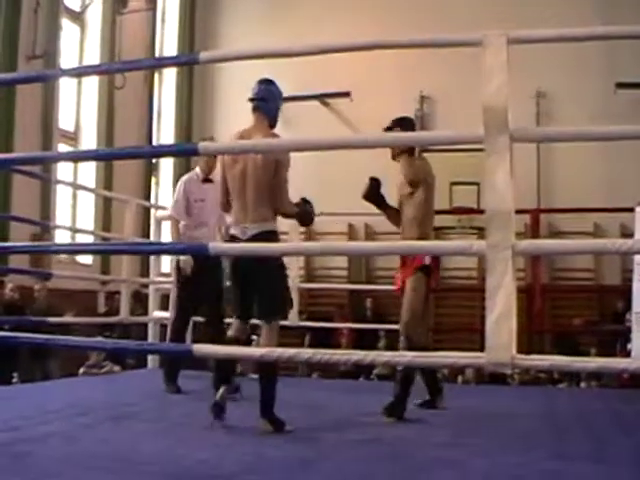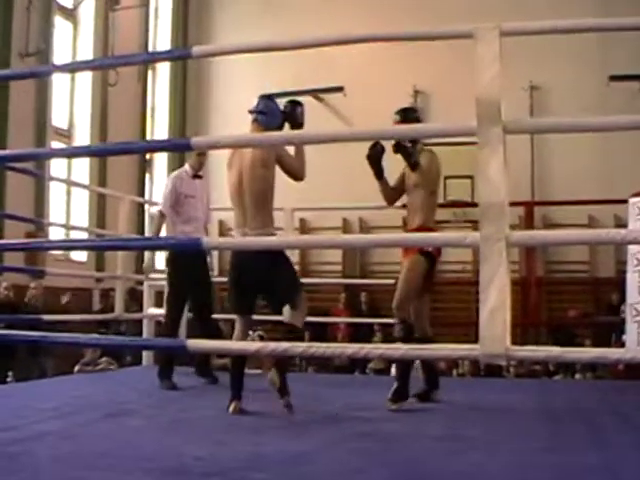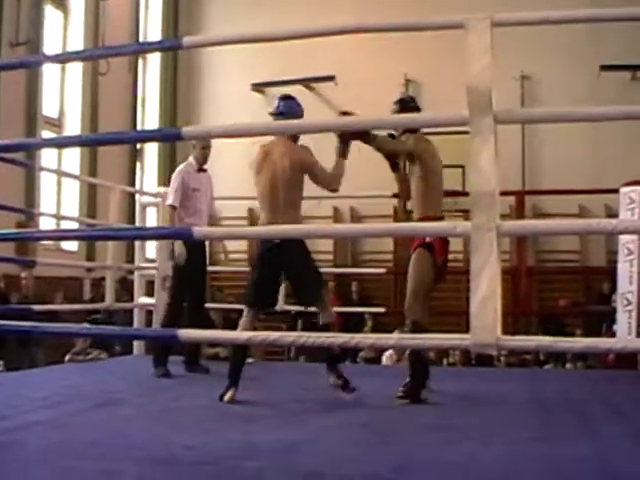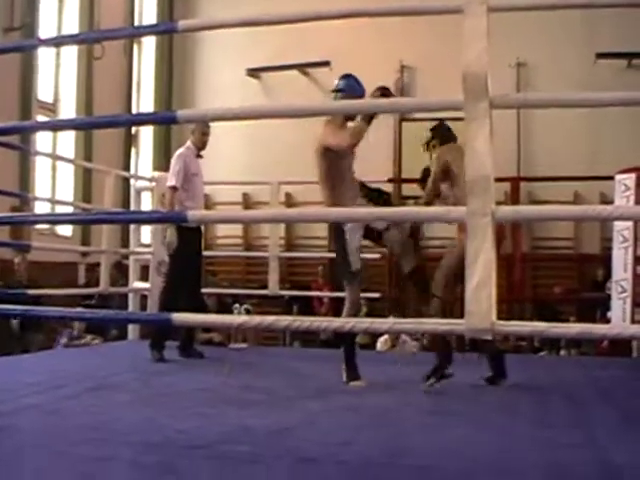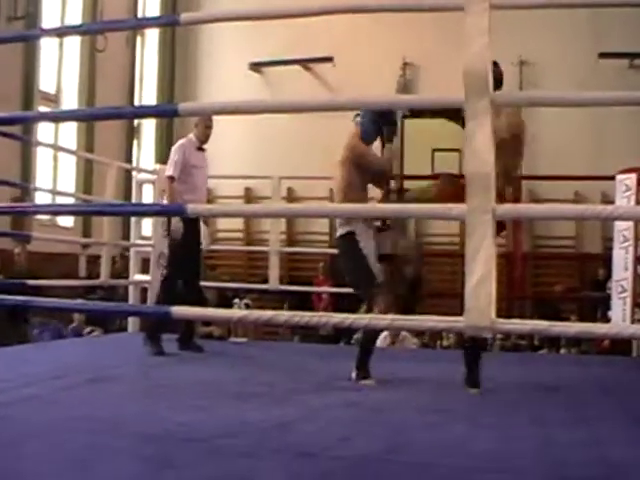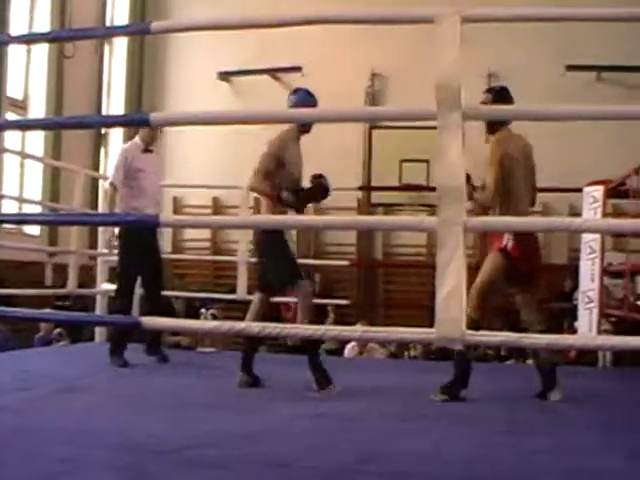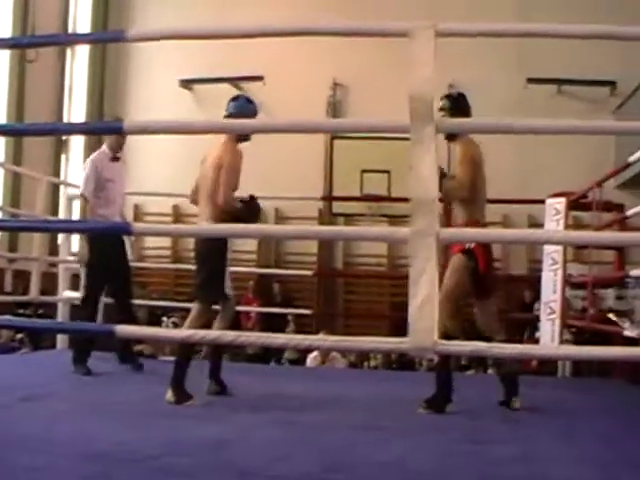
dt=0.5s
person 1, frame 1
left shoulder: (231, 144)
right shoulder: (276, 145)
left elbow: (224, 204)
right elbow: (281, 207)
right wrist: (303, 210)
left hip: (236, 239)
right hip: (264, 239)
left knee: (241, 316)
right knee: (269, 323)
left ankle: (224, 388)
right ankle: (267, 413)
person 1, frame 2
left shoulder: (235, 152)
right shoulder: (269, 146)
right elbow: (299, 174)
right wrist: (297, 134)
left hip: (239, 245)
left knee: (243, 320)
right knee: (298, 303)
left ankle: (235, 398)
right ankle: (279, 367)
person 1, frame 3
left shoulder: (260, 156)
right shoulder: (299, 153)
right elbow: (332, 185)
right wrist: (344, 147)
left hip: (265, 245)
right hip: (291, 245)
left knee: (251, 316)
right knee: (325, 304)
left ankle: (231, 386)
right ankle: (335, 372)
person 1, frame 4
left shoulder: (345, 129)
right shoulder: (330, 129)
right elbow: (347, 144)
right wrist: (369, 114)
left hip: (358, 207)
right hip: (343, 219)
left knee: (400, 234)
right knee: (353, 293)
left ankle: (423, 289)
right ankle: (349, 367)
person 1, frame 5
left shoulder: (362, 151)
right shoulder: (355, 148)
left elbow: (384, 183)
right elbow: (388, 170)
left wrist: (385, 140)
right wrist: (388, 139)
left hip: (363, 229)
right hip: (352, 234)
right knee: (381, 301)
right ankle: (361, 367)
person 1, frame 6
left shoulder: (295, 146)
right shoulder: (281, 143)
right elbow: (255, 183)
left wrist: (314, 191)
right wrist: (283, 197)
left hip: (275, 231)
right hip: (271, 230)
left knee: (262, 299)
right knee: (304, 292)
left ankle: (246, 370)
right ankle: (317, 371)
person 1, frame 7
left shoulder: (215, 151)
right shoulder: (232, 152)
left elbow: (194, 197)
right elbow: (224, 202)
left wrist: (239, 207)
right wrist: (245, 211)
left hip: (207, 234)
right hip: (214, 237)
left knee: (227, 304)
right knee: (202, 309)
left ankle: (215, 377)
right ankle: (176, 386)
person 2, frame 1
left shoulder: (420, 165)
right shoulder: (406, 174)
left elbow: (412, 177)
left wrist: (404, 151)
right wrist: (379, 202)
left hip: (422, 255)
right hip: (408, 256)
left knee: (409, 325)
right knee: (417, 328)
left ankle: (400, 399)
right ankle: (435, 392)
person 2, frame 2
left shoulder: (427, 157)
right shoulder: (408, 165)
left elbow: (431, 188)
right elbow: (390, 198)
left wrist: (412, 159)
right wrist: (377, 169)
left knee: (401, 304)
right knee: (418, 316)
left ankle: (402, 380)
right ankle: (431, 384)
person 2, frame 3
left shoulder: (415, 143)
right shoulder: (418, 148)
left elbow: (383, 145)
right elbow: (407, 196)
left wrist: (357, 129)
right wrist: (396, 167)
left hip: (429, 233)
right hip: (429, 232)
left knee: (412, 306)
right knee: (418, 304)
left ankle: (415, 385)
right ankle: (419, 375)
person 2, frame 4
left shoulder: (443, 154)
right shoulder: (464, 156)
left elbow: (429, 196)
left knee: (440, 284)
left ankle: (442, 359)
right ankle: (498, 368)
person 2, frame 5
left shoulder: (510, 115)
right shoulder: (496, 114)
left elbow: (496, 142)
left wrist: (464, 119)
left hip: (496, 201)
left ankle: (472, 370)
person 2, frame 6
left shoulder: (497, 146)
right shoulder: (524, 146)
left elbow: (490, 200)
left wrist: (471, 191)
left hip: (508, 236)
right hip: (527, 236)
left knee: (473, 304)
right knee: (531, 315)
left ankle: (458, 382)
right ankle: (550, 385)
person 2, frame 7
left shoulder: (463, 148)
right shoulder: (467, 148)
left elbow: (463, 192)
left wrist: (436, 176)
right wrist: (441, 181)
left hip: (469, 238)
right hip: (474, 237)
left knee: (444, 312)
right knee: (487, 319)
left ankle: (443, 393)
right ankle: (511, 392)
person 3, frame 1
left shoulder: (218, 187)
right shoulder: (187, 183)
right elbow: (175, 221)
right wrist: (182, 252)
left hip: (212, 256)
right hip: (190, 257)
left knee: (216, 317)
right knee: (183, 315)
left ankle: (221, 377)
right ankle: (170, 376)
person 3, frame 2
left shoulder: (204, 184)
right shoulder: (176, 179)
right elbow: (161, 215)
left wrist: (210, 251)
left hip: (199, 252)
right hip: (180, 251)
left knee: (204, 309)
right knee: (174, 312)
left ankle: (204, 365)
right ankle: (165, 373)
person 3, frame 3
left shoulder: (207, 177)
right shoulder: (182, 173)
right elbow: (172, 208)
right wrist: (177, 241)
left hip: (199, 243)
right hip: (185, 244)
left knee: (197, 300)
right knee: (177, 299)
left ankle: (192, 358)
right ankle: (160, 359)
person 3, frame 4
left shoulder: (197, 160)
right shoulder: (182, 156)
right elbow: (171, 192)
right wrist: (170, 228)
left hip: (195, 228)
right hip: (182, 226)
left knee: (193, 286)
right knee: (173, 284)
left ankle: (187, 343)
right ankle: (157, 344)
person 3, frame 5
left shoulder: (203, 156)
right shoulder: (182, 147)
right elbow: (170, 181)
right wrist: (175, 216)
left hip: (193, 220)
right hip: (180, 218)
left knee: (192, 279)
right knee: (173, 275)
left ankle: (186, 337)
right ankle: (153, 335)
person 3, frame 6
left shoulder: (155, 158)
right shoulder: (127, 152)
right elbow: (114, 188)
left wrist: (158, 224)
left hip: (148, 226)
right hip: (130, 225)
left knee: (154, 284)
right knee: (125, 287)
left ankle: (154, 343)
right ankle: (117, 349)
person 3, frame 7
left shoulder: (120, 165)
right shoulder: (95, 162)
right elbow: (85, 201)
right wrist: (85, 240)
left hip: (116, 235)
right hip: (99, 234)
left knee: (124, 293)
right knee: (92, 296)
left ankle: (126, 351)
right ankle: (80, 357)
